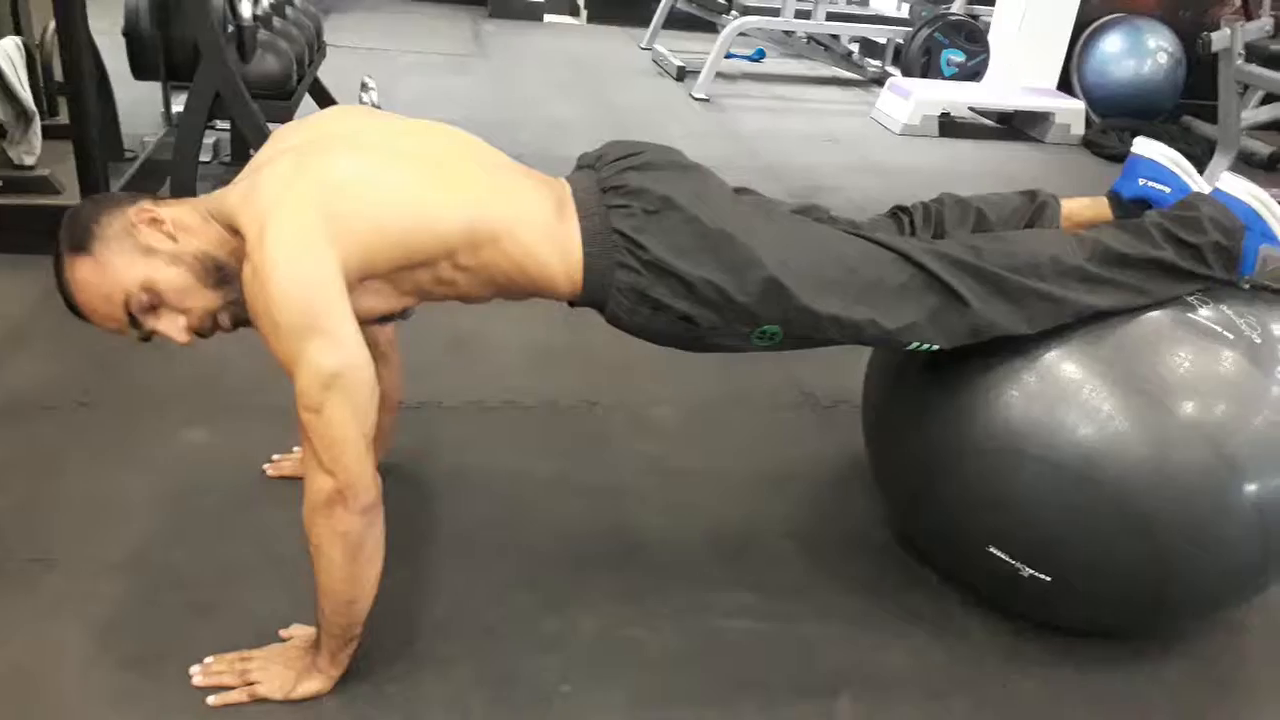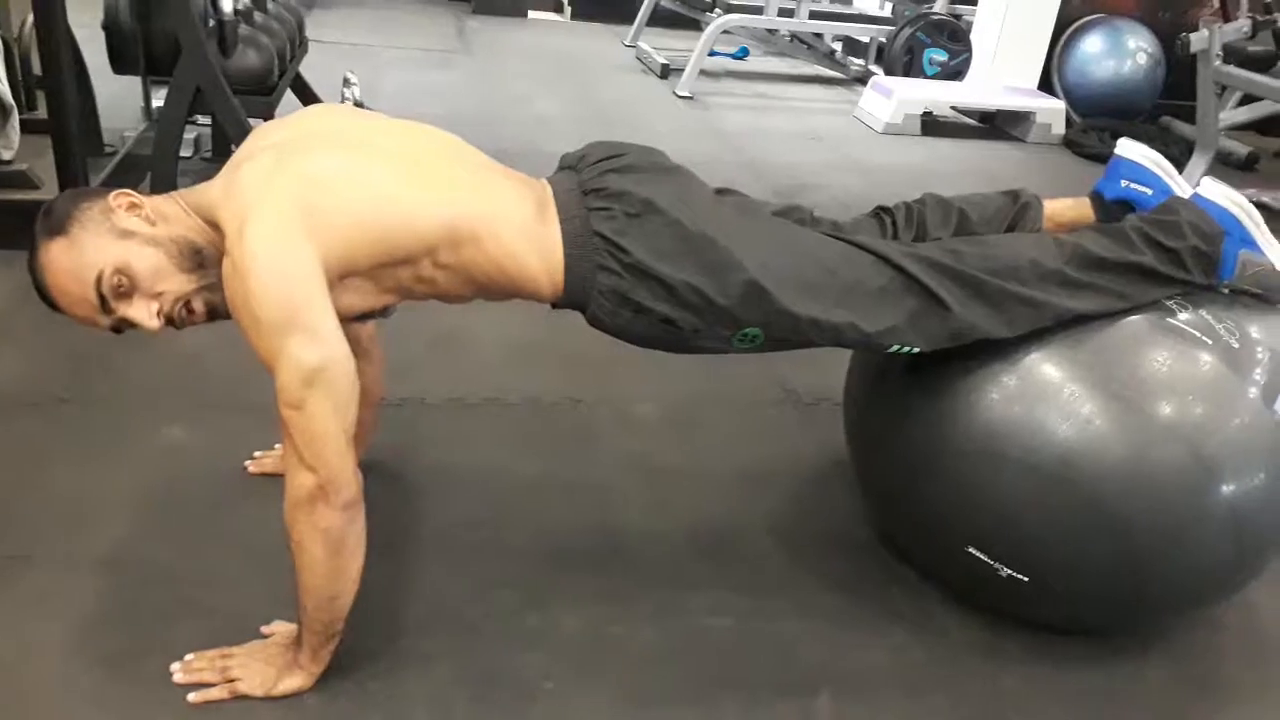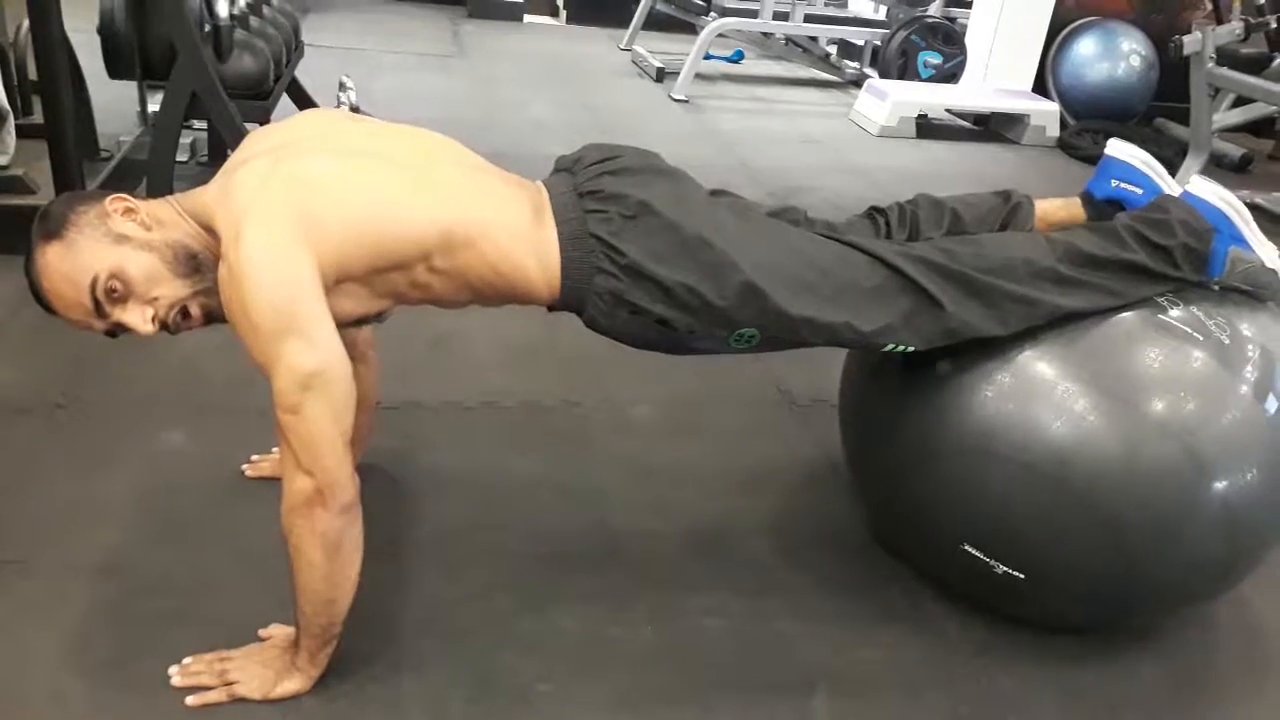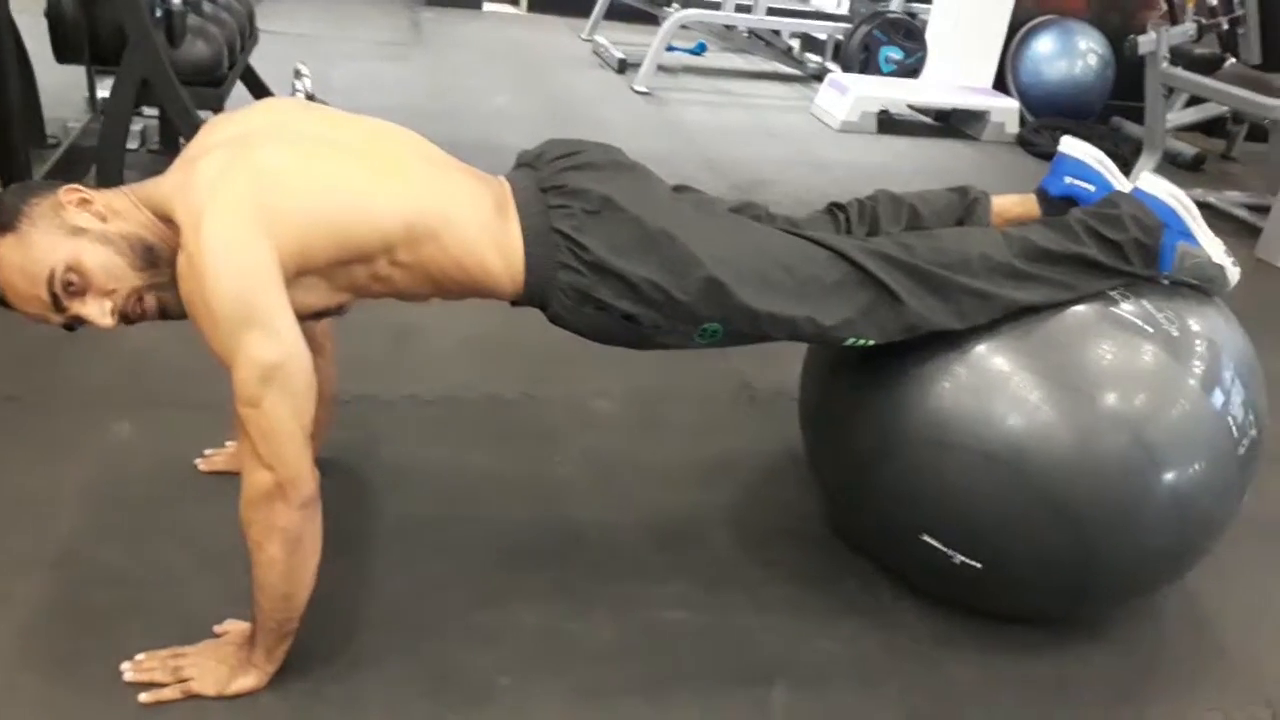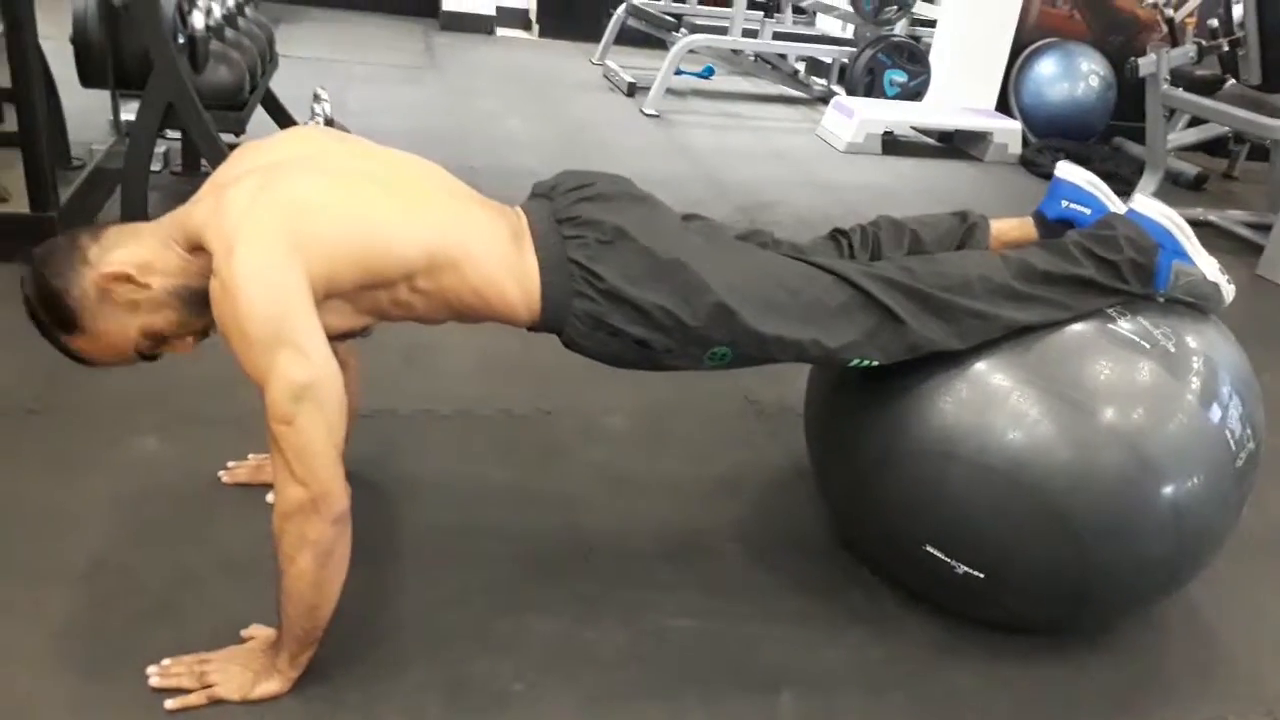
dt=0.4s
person 1, frame 1
left shoulder: (277, 261)
right shoulder: (288, 158)
left elbow: (346, 492)
left wrist: (322, 657)
right wrist: (356, 438)
left hip: (652, 259)
right hip: (626, 189)
left knee: (933, 294)
right knee: (900, 247)
right ankle: (1125, 196)
person 1, frame 2
left shoulder: (256, 255)
right shoulder: (269, 154)
left elbow: (330, 493)
left wrist: (306, 656)
right wrist: (336, 437)
left hip: (634, 263)
right hip: (606, 192)
left knee: (917, 300)
right knee: (874, 249)
right ankle: (1104, 197)
person 1, frame 3
left shoulder: (251, 257)
right shoulder: (266, 158)
left elbow: (325, 495)
left wrist: (304, 658)
right wrist: (331, 438)
left hip: (630, 265)
right hip: (603, 194)
left knee: (906, 298)
right knee: (872, 250)
right ankle: (1099, 201)
person 1, frame 4
left shoulder: (213, 251)
right shoulder: (224, 146)
left elbow: (286, 493)
left wrist: (258, 655)
right wrist: (297, 432)
left hip: (593, 259)
right hip: (567, 189)
left knee: (869, 291)
right knee: (831, 243)
left ankle: (1137, 234)
right ankle: (1053, 193)
person 1, frame 5
left shoulder: (245, 277)
right shoulder: (250, 176)
left elbow: (321, 503)
right wrist: (304, 442)
left hip: (605, 287)
right hip: (582, 219)
left knee: (873, 313)
right knee: (840, 272)
left ankle: (1133, 252)
right ankle: (1050, 215)
